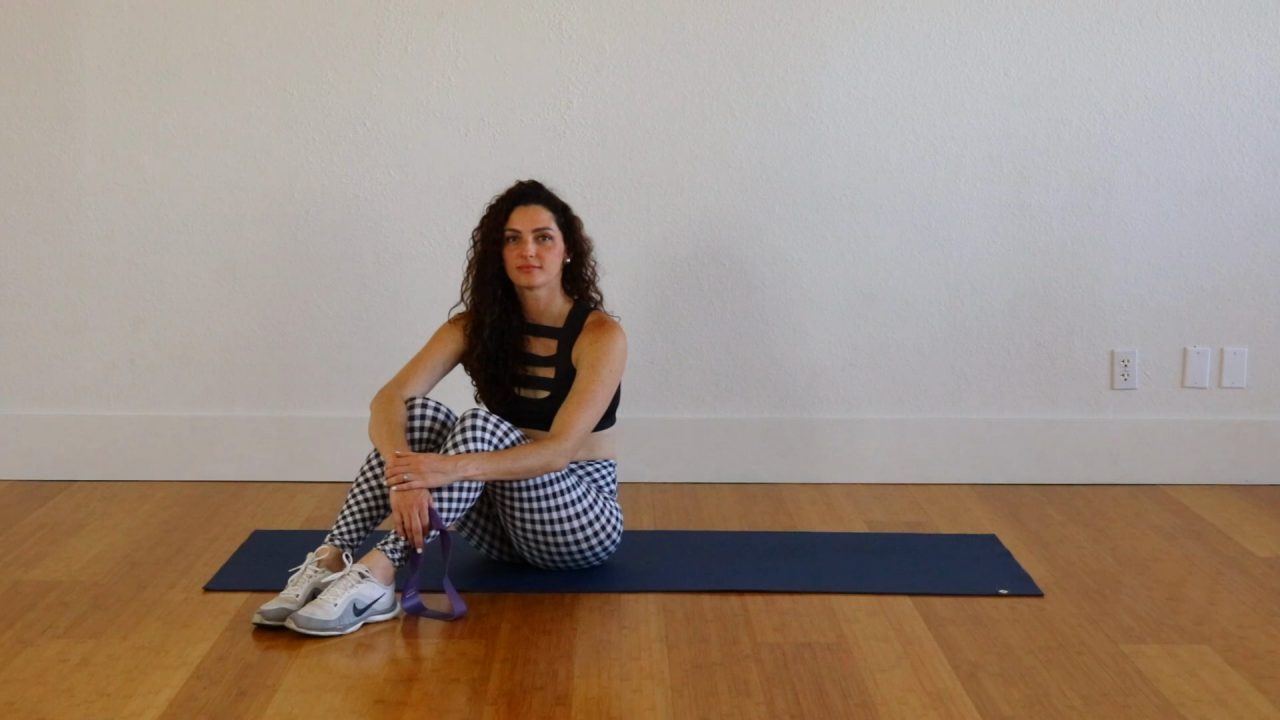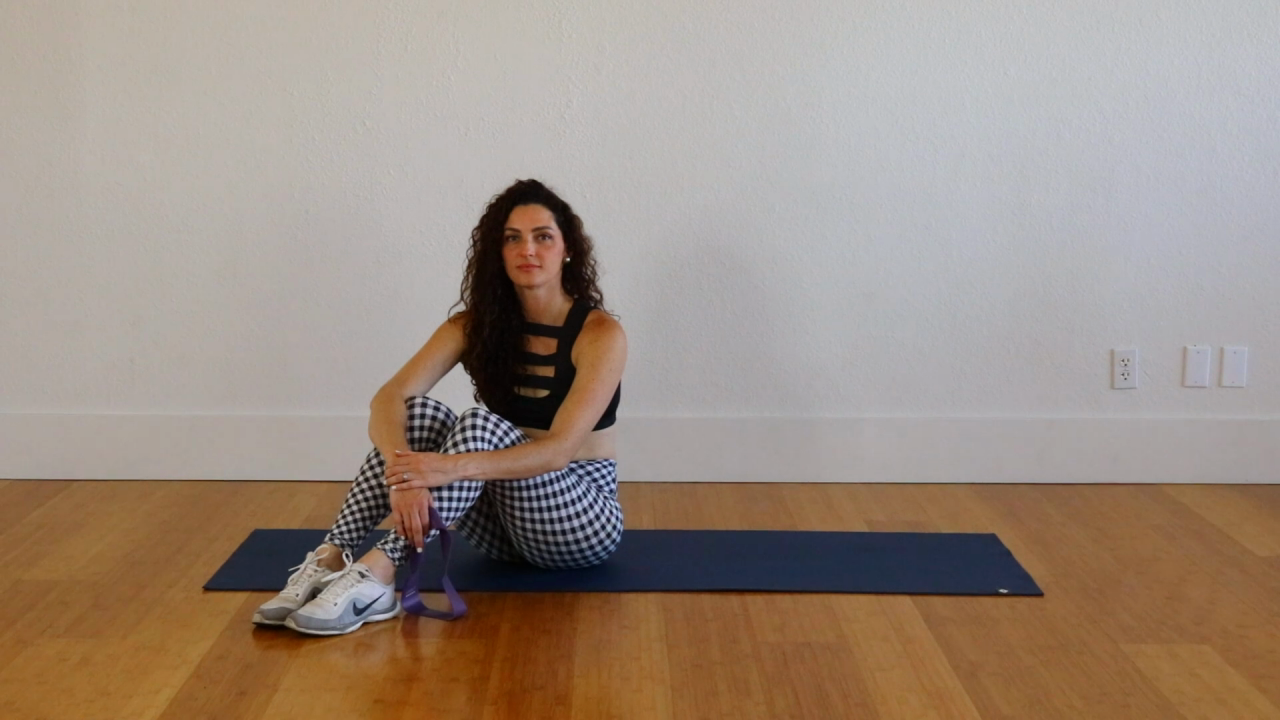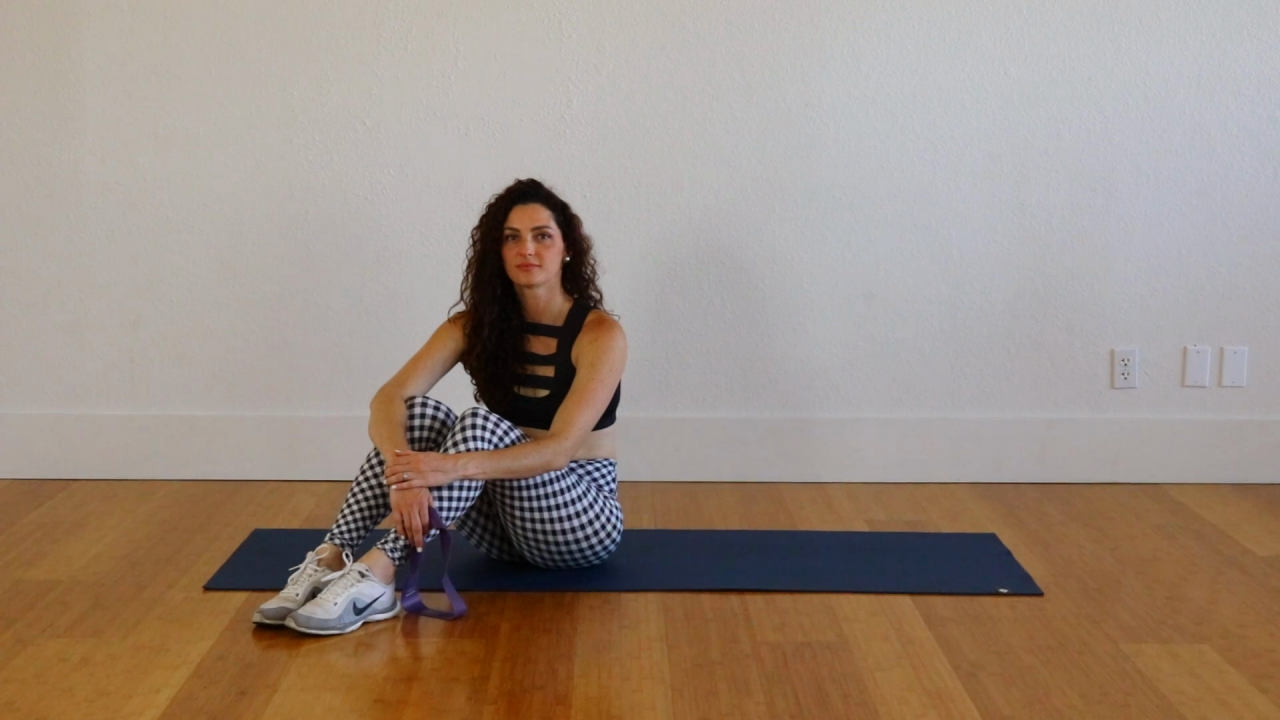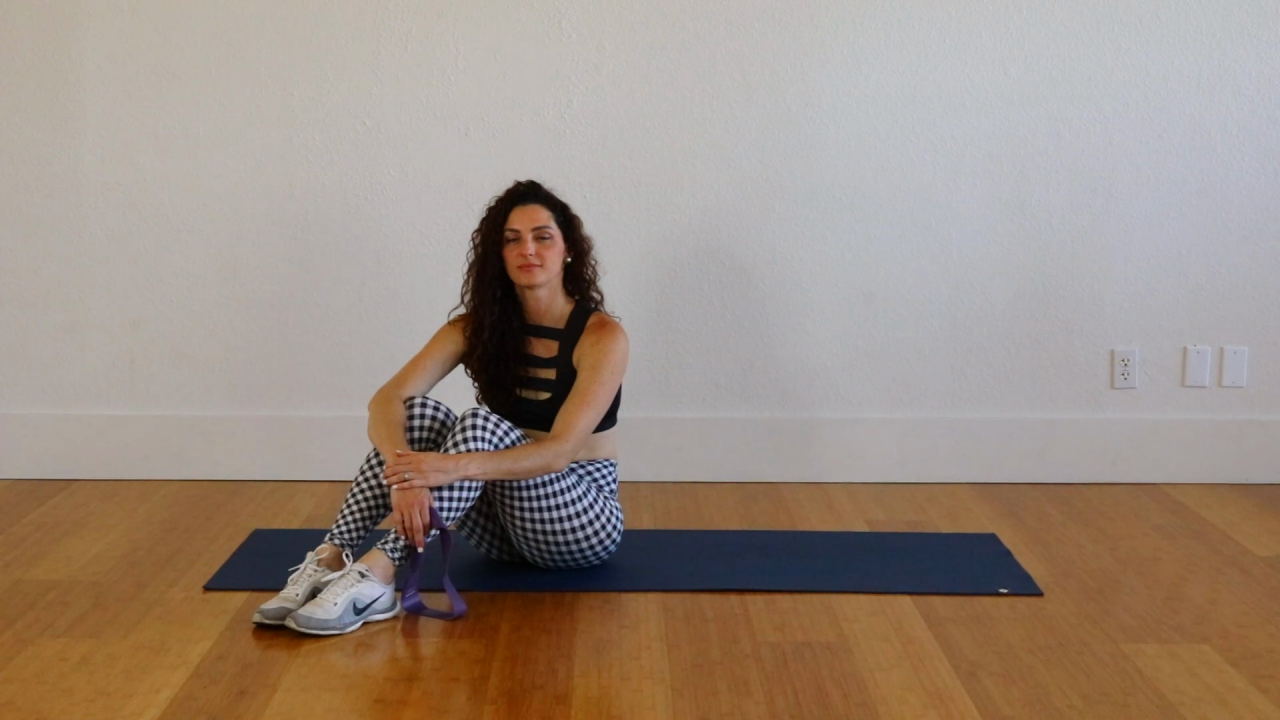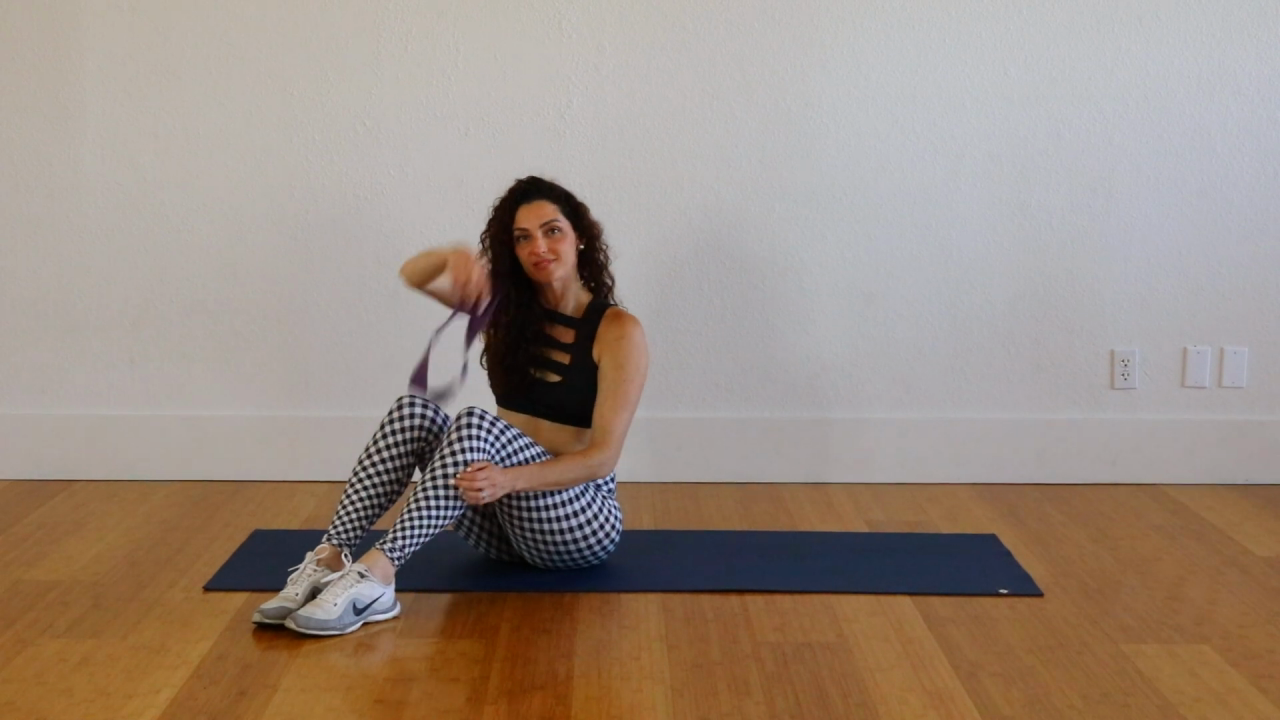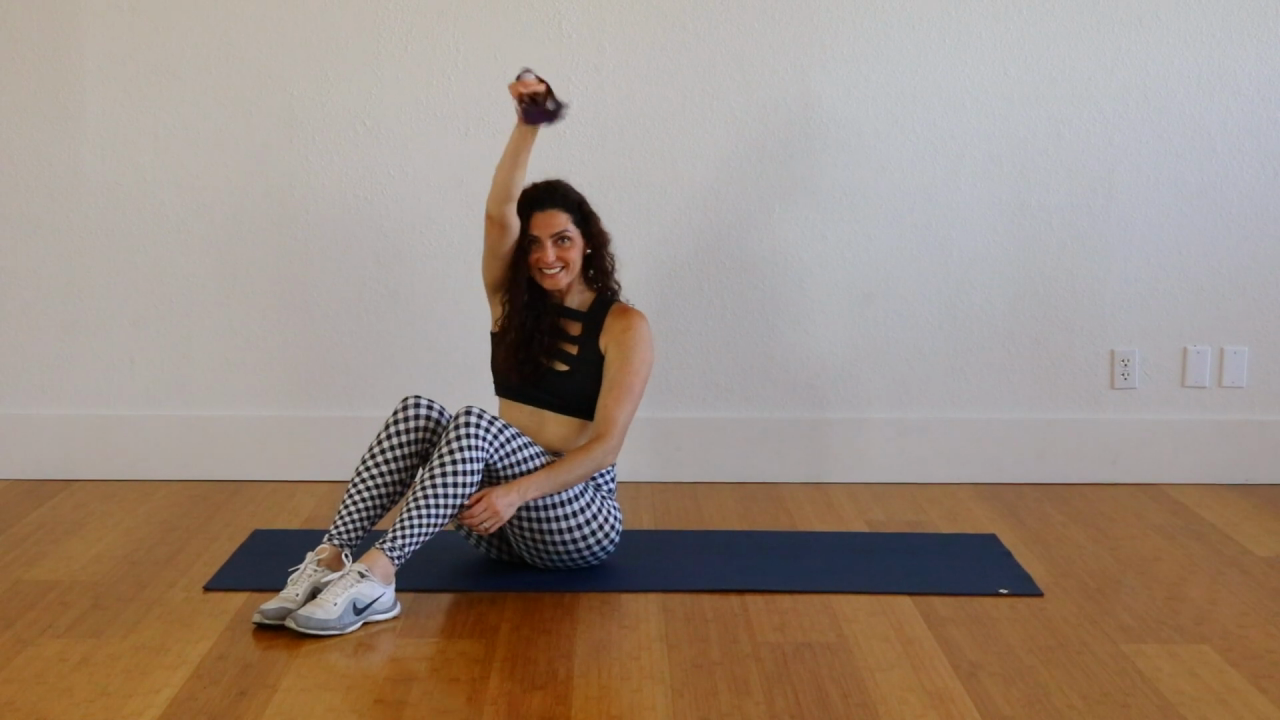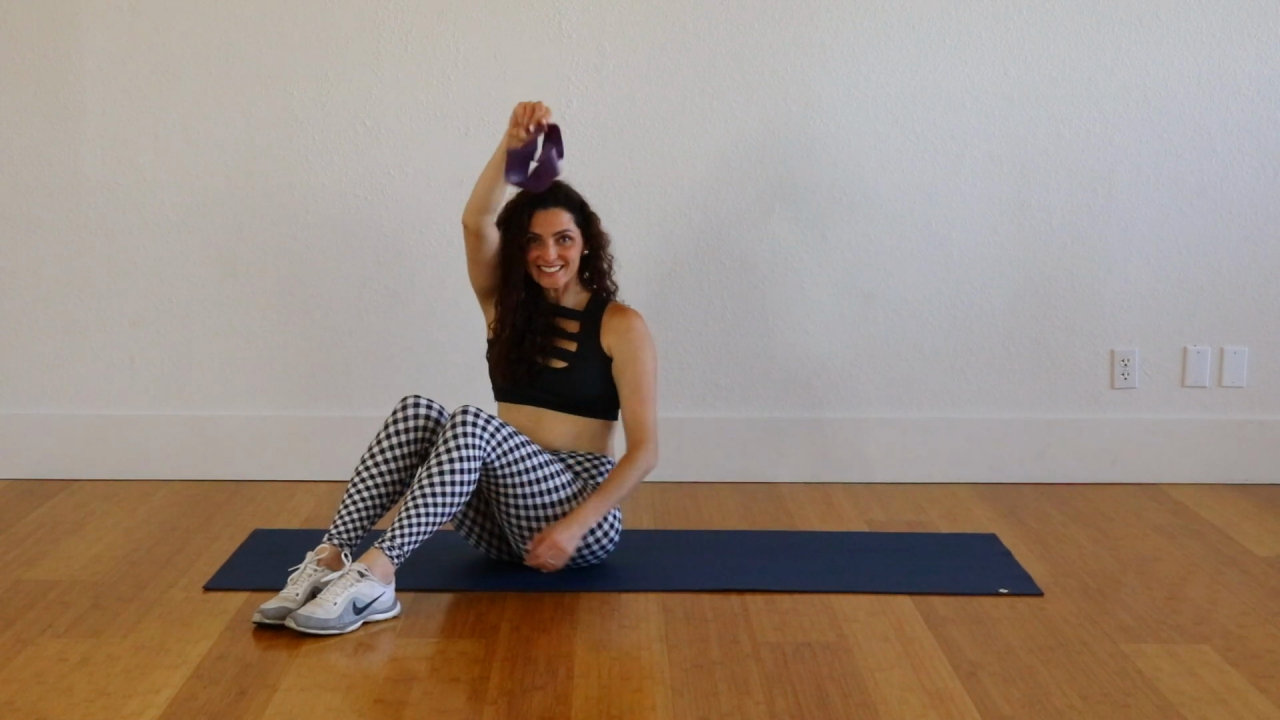
dt=0.4s
person 1, frame 1
left shoulder: (601, 335)
right shoulder: (476, 325)
left elbow: (559, 451)
right elbow: (389, 399)
left wrist: (454, 468)
right wrist: (404, 475)
left hip: (582, 521)
right hip: (504, 521)
left knee: (482, 426)
right knee: (419, 411)
left ankle: (377, 573)
right ankle: (332, 557)
person 1, frame 2
left shoulder: (600, 334)
right shoulder: (476, 324)
left elbow: (559, 450)
right elbow: (389, 398)
left wrist: (455, 467)
right wrist: (403, 471)
left hip: (582, 522)
right hip: (505, 519)
left knee: (482, 425)
right knee: (420, 412)
left ankle: (378, 572)
right ankle: (331, 557)
person 1, frame 3
left shoulder: (601, 334)
right shoulder: (475, 324)
left elbow: (559, 450)
right elbow: (389, 398)
left wrist: (454, 468)
right wrist: (403, 474)
left hip: (582, 520)
right hip: (505, 517)
left knee: (482, 425)
right knee: (420, 411)
left ankle: (377, 573)
right ankle: (332, 557)
person 1, frame 4
left shoulder: (602, 336)
right shoulder: (477, 327)
left elbow: (559, 452)
right elbow: (386, 400)
left wrist: (455, 467)
right wrist: (403, 473)
left hip: (582, 520)
right hip: (505, 519)
left knee: (482, 425)
right knee: (419, 411)
left ankle: (378, 573)
right ankle: (331, 558)
person 1, frame 5
left shoulder: (619, 331)
right shoulder: (503, 307)
left elbow: (602, 456)
right elbow: (413, 275)
left wrist: (510, 479)
right wrist: (451, 258)
left hip: (582, 522)
right hip: (504, 526)
left knee: (476, 425)
right knee: (414, 410)
left ankle: (376, 575)
right ankle: (329, 559)
person 1, frame 6
left shoulder: (624, 326)
right shoulder: (511, 301)
left elbow: (606, 445)
right elbow: (501, 214)
left wrist: (518, 491)
right wrist: (527, 123)
left hip: (581, 521)
right hip: (505, 517)
left knee: (474, 426)
right knee: (417, 411)
left ankle: (378, 573)
right ankle: (331, 558)
person 1, frame 7
left shoulder: (621, 325)
right shoulder: (505, 304)
left elbow: (644, 448)
right elbow: (477, 223)
left wrist: (577, 523)
right wrist: (511, 142)
left hip: (580, 517)
right hip: (505, 520)
left knee: (472, 423)
right knee: (417, 412)
left ankle: (377, 573)
right ankle: (329, 558)
